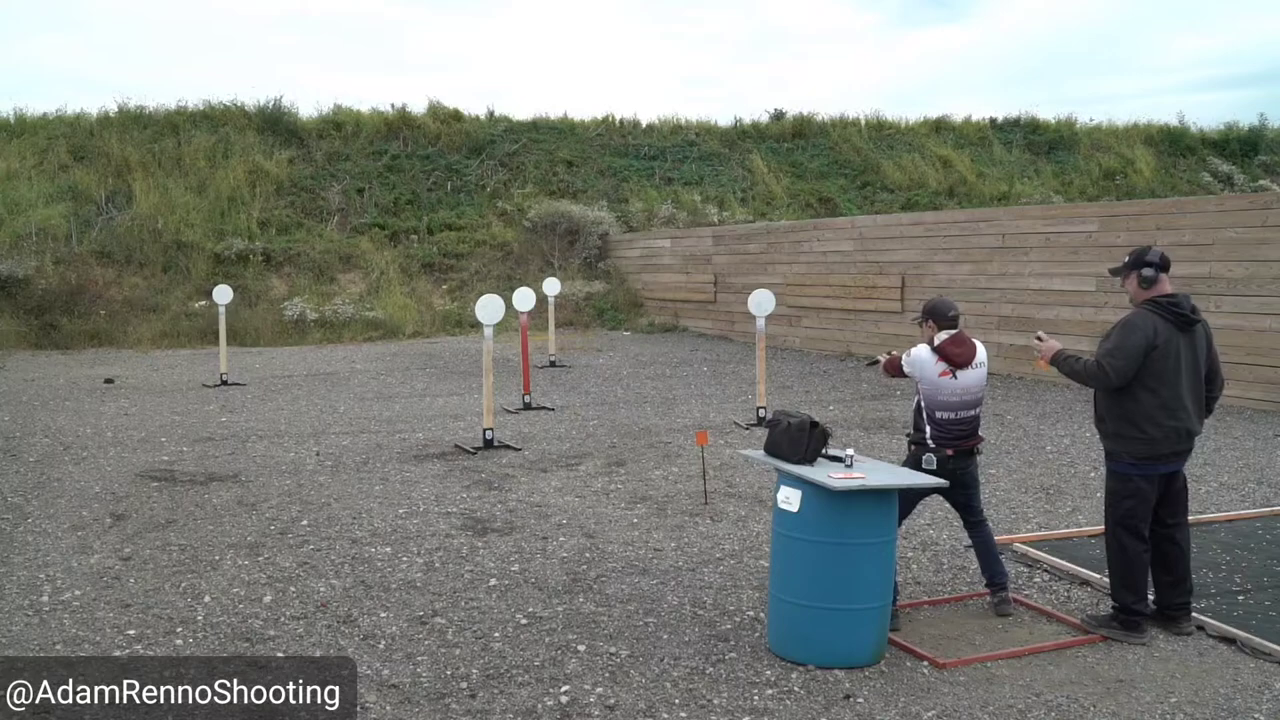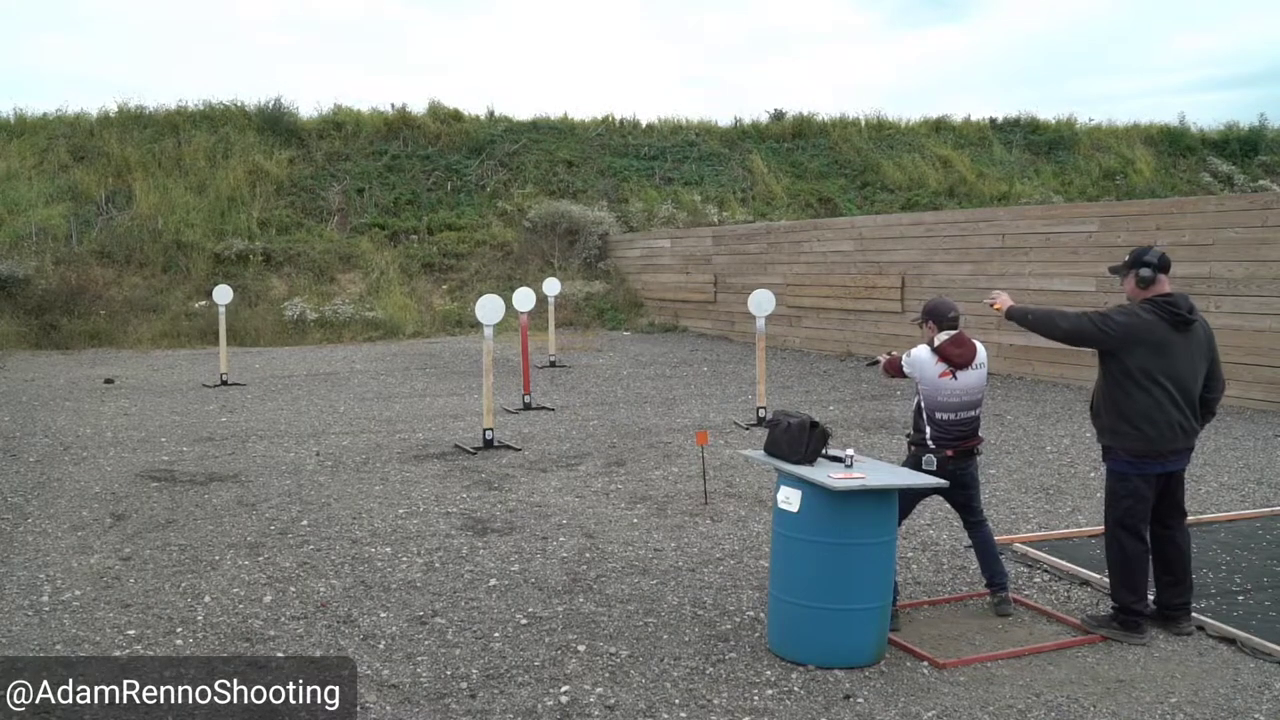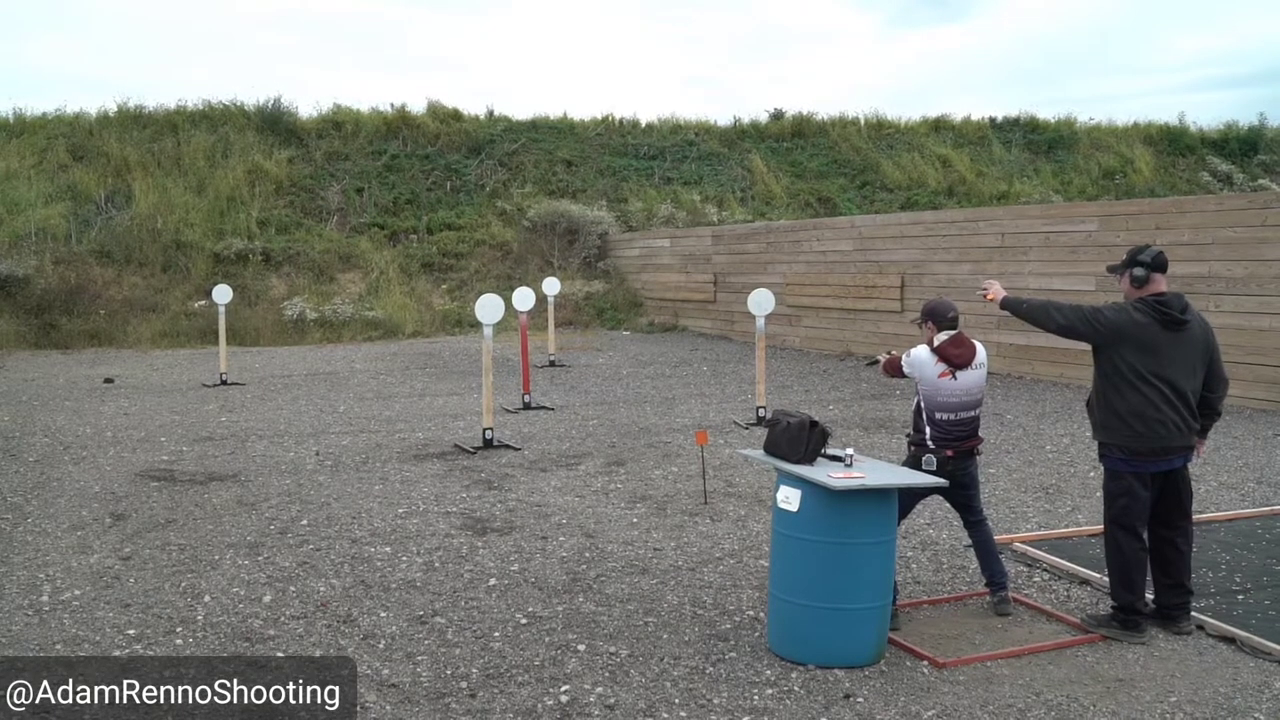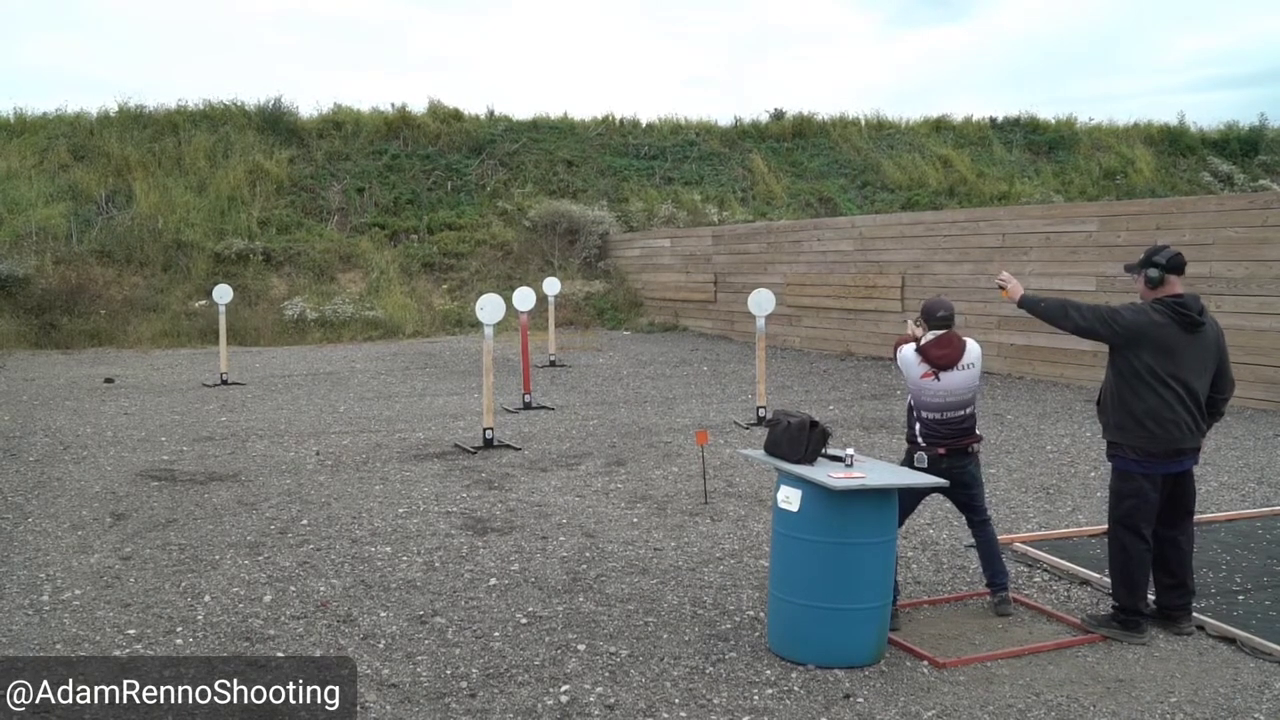
dt=1s
person 1, frame 1
left shoulder: (1140, 323)
right shoulder: (1195, 324)
left elbow: (1106, 374)
right elbow: (1214, 383)
left wrist: (1058, 356)
left hip: (1136, 452)
right hip: (1175, 447)
left knee: (1128, 532)
right knee: (1170, 527)
left ankle: (1130, 619)
right ankle: (1176, 610)
person 1, frame 2
left shoulder: (1129, 322)
right shoulder: (1197, 325)
left elbow: (1066, 325)
right elbow: (1214, 387)
left wrist: (1012, 310)
right wrist: (1190, 428)
left hip: (1135, 452)
right hip: (1175, 449)
left knee: (1127, 533)
right knee: (1170, 528)
left ankle: (1129, 619)
right ankle: (1176, 611)
person 1, frame 3
left shoulder: (1120, 320)
right shoulder: (1197, 324)
left elbow: (1058, 316)
right elbow: (1216, 385)
left wrist: (1006, 300)
right wrist: (1200, 429)
left hip: (1130, 451)
right hip: (1177, 448)
left knee: (1125, 532)
right knee: (1172, 529)
left ankle: (1129, 618)
right ankle: (1175, 610)
person 1, frame 4
left shoulder: (1137, 320)
right shoulder: (1208, 326)
left elbow: (1075, 315)
right elbow: (1222, 387)
left wrist: (1022, 297)
right wrist: (1198, 428)
left hip: (1140, 451)
right hip: (1183, 449)
left knee: (1130, 532)
right knee: (1175, 529)
left ankle: (1129, 618)
right ankle: (1176, 610)
person 2, frame 1
left shoulder: (921, 356)
right shoulder: (979, 352)
left elbow: (893, 367)
left wrist: (885, 361)
right wrist: (899, 360)
left hip: (925, 460)
right hip: (964, 460)
right knee: (976, 523)
left ankle: (887, 606)
right ankle: (1000, 593)
person 2, frame 2
left shoulder: (921, 357)
right shoulder: (979, 352)
left elbow: (893, 368)
left wrist: (885, 362)
right wrist: (898, 360)
left hip: (926, 461)
right hip: (964, 461)
right knee: (976, 523)
left ankle: (887, 606)
right ankle: (1000, 594)
person 2, frame 3
left shoulder: (922, 356)
right shoulder: (978, 353)
left elbow: (895, 367)
left wrist: (883, 363)
right wrist: (898, 359)
left hip: (926, 461)
right hip: (964, 461)
right knee: (976, 522)
right ankle: (1000, 593)
person 2, frame 4
left shoulder: (909, 355)
right shoulder: (973, 350)
left wrist: (911, 337)
right wrist: (922, 339)
left hip: (922, 460)
right hip: (963, 459)
right knee: (980, 522)
left ankle: (886, 606)
right ankle: (1000, 593)
